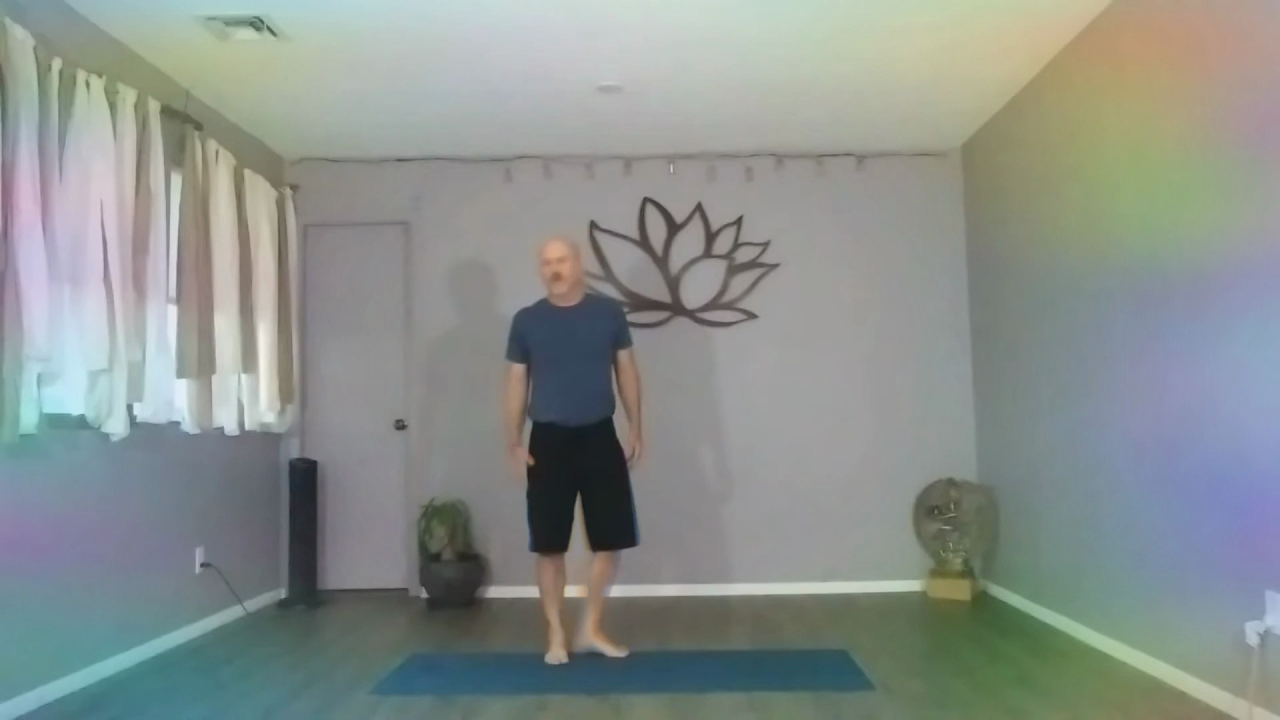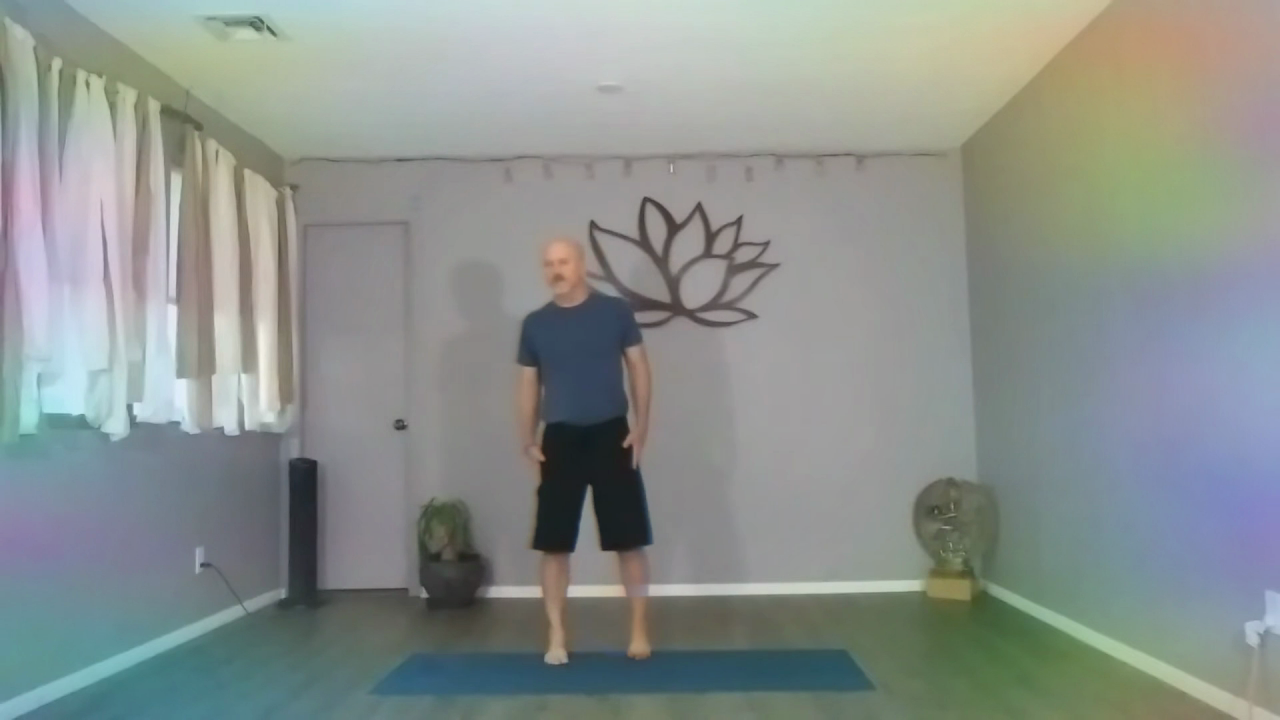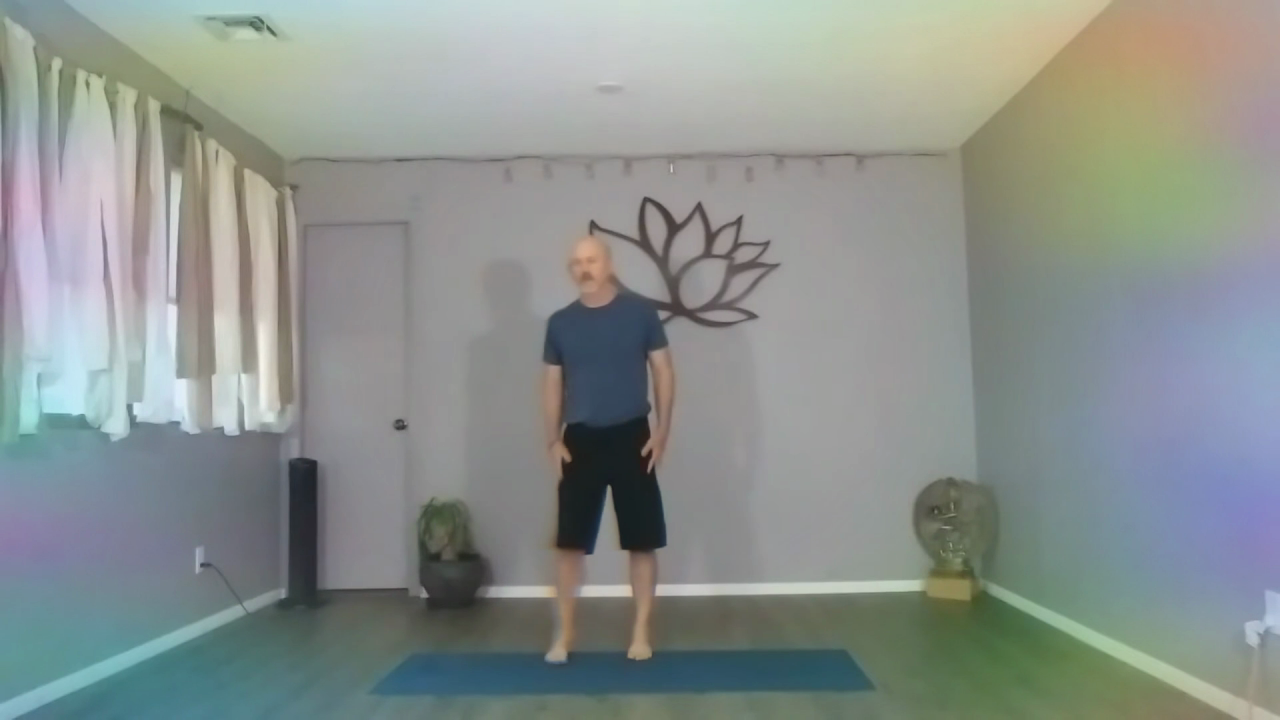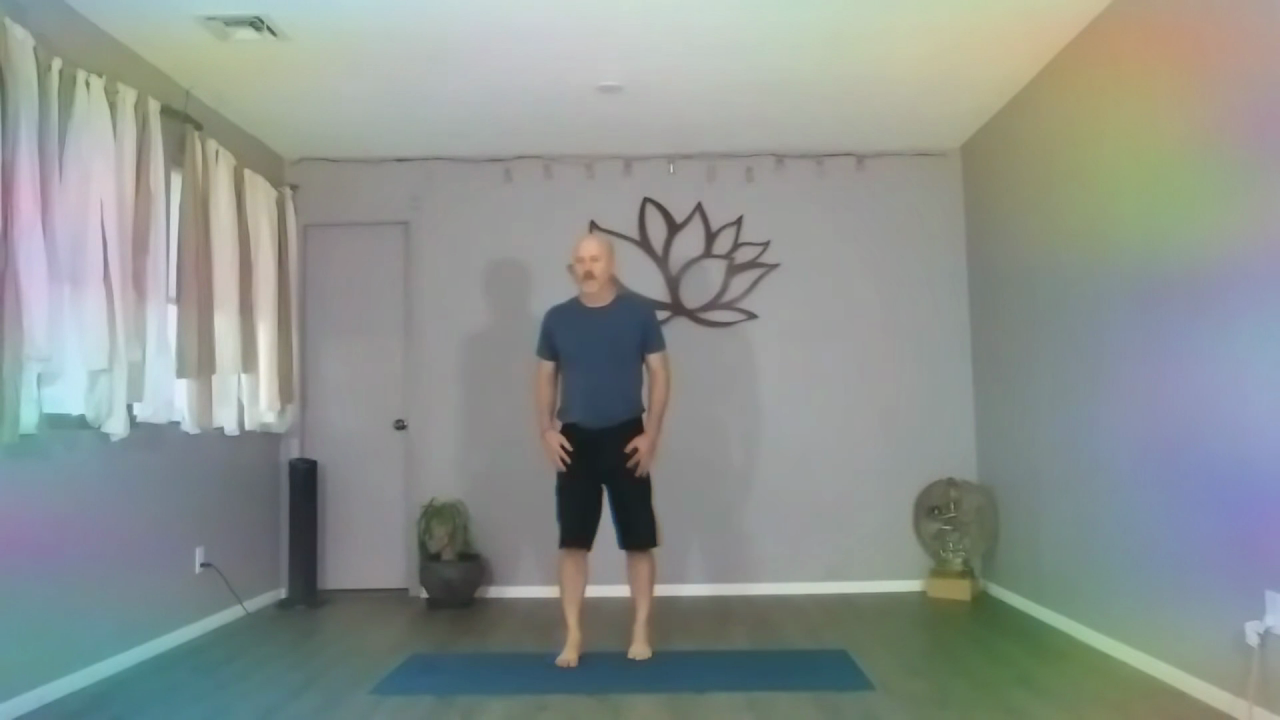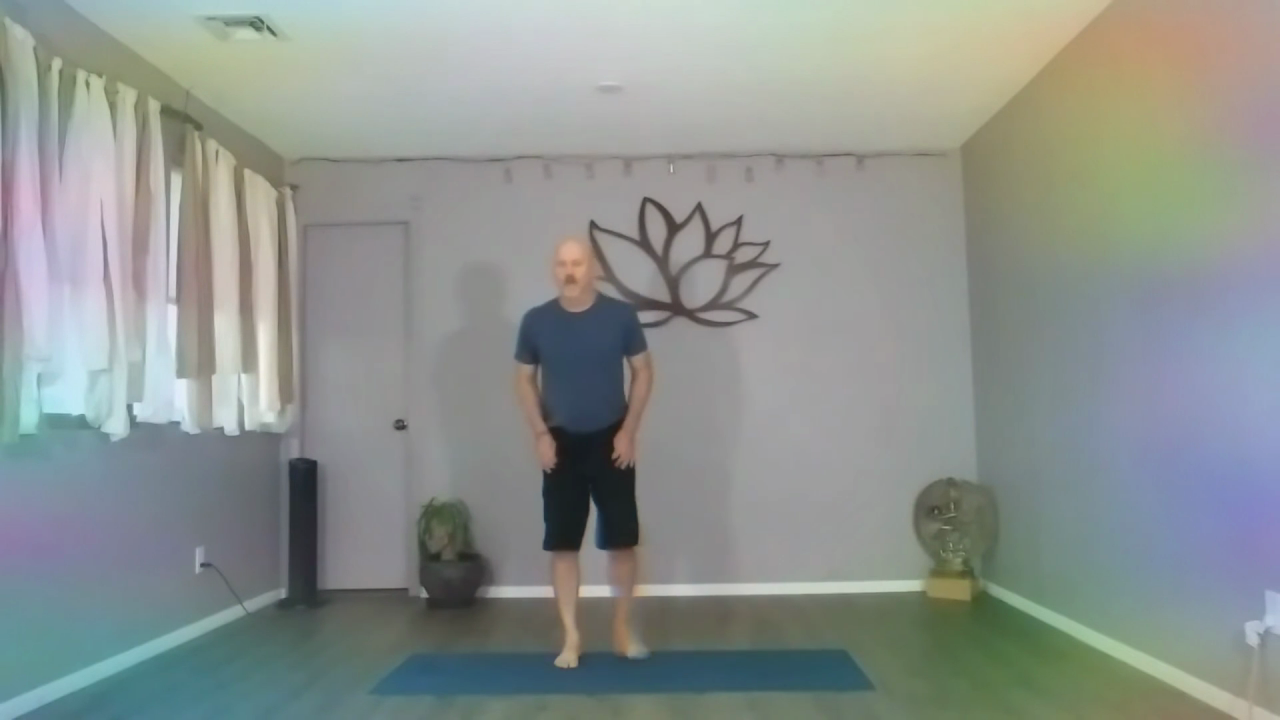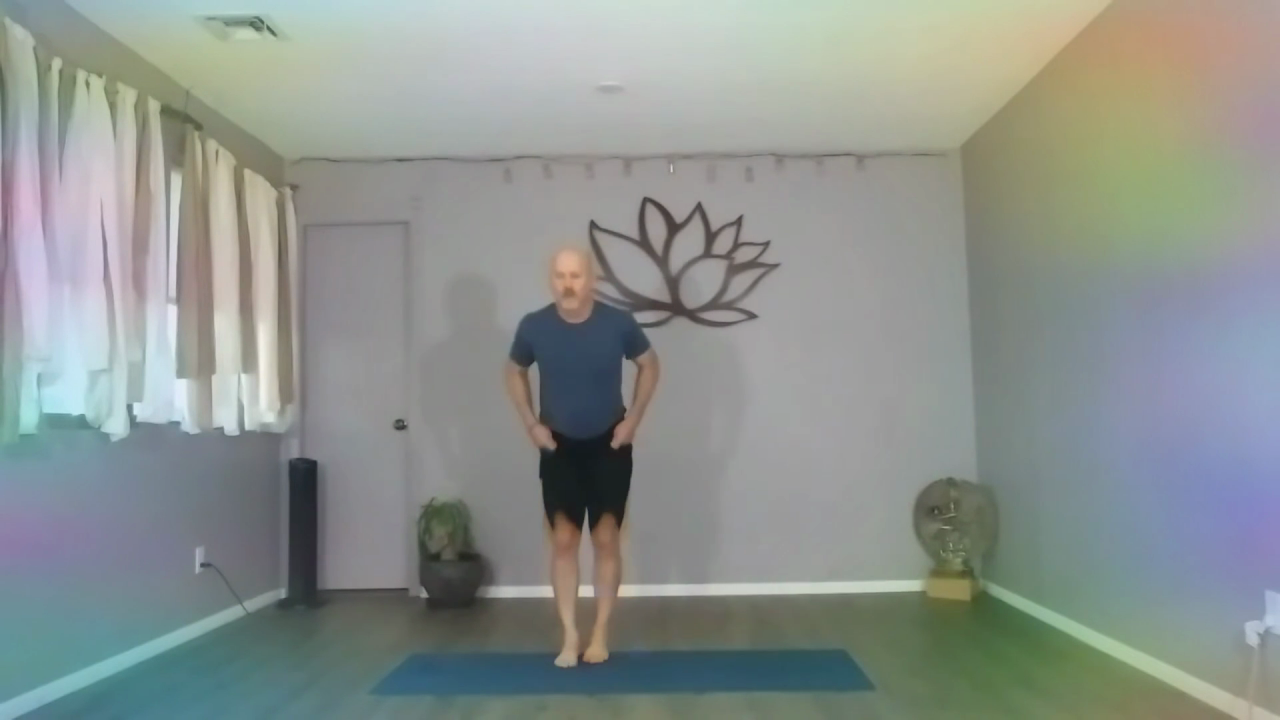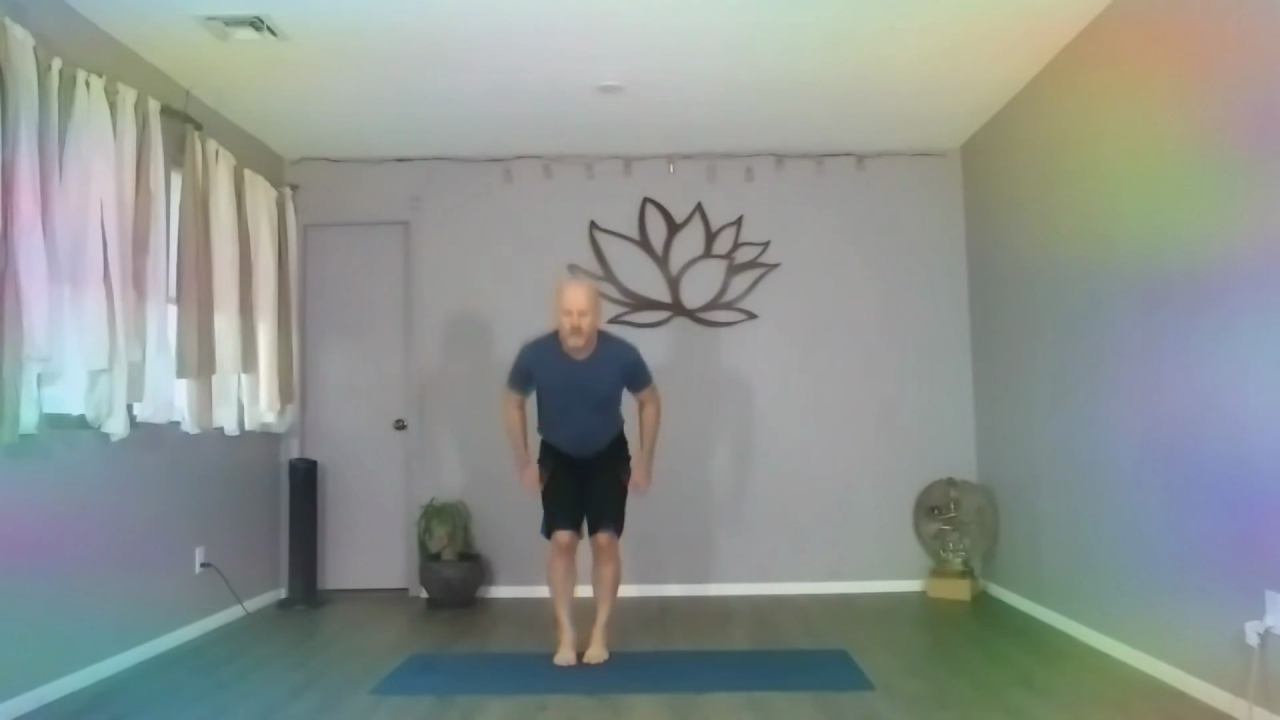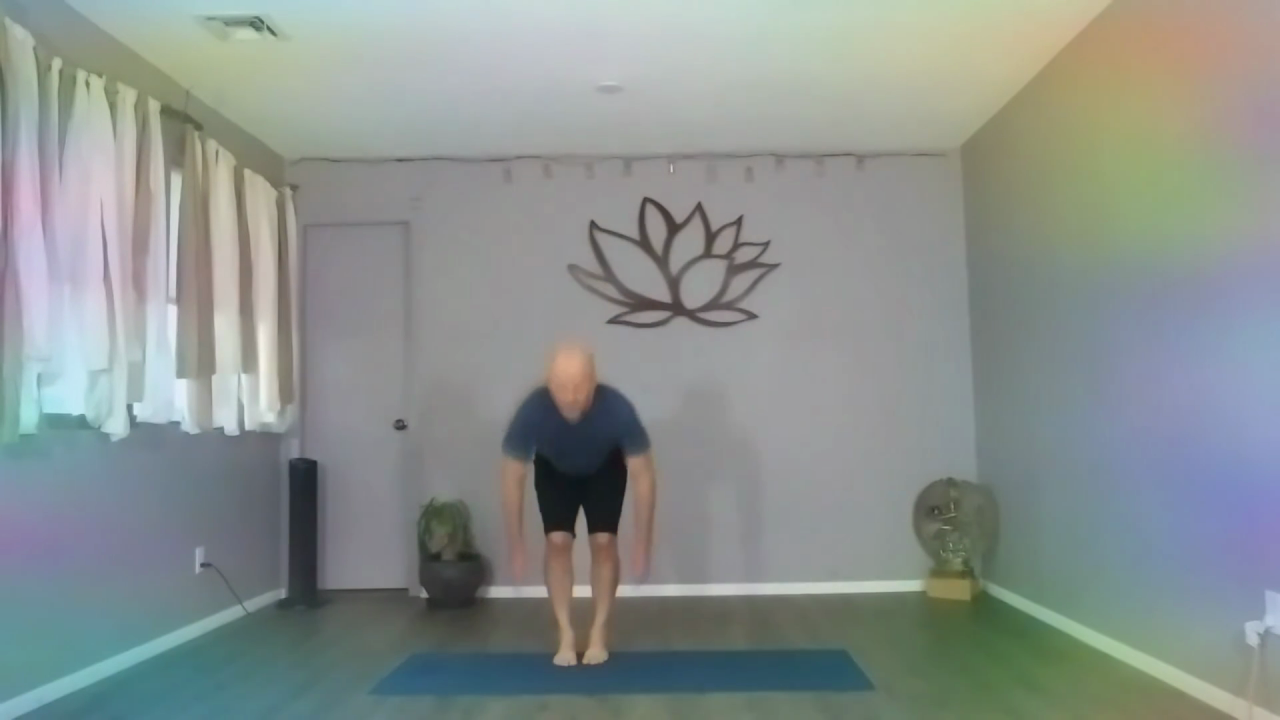
dt=0.3s
person 1, frame 1
left shoulder: (609, 313)
right shoulder: (527, 321)
left elbow: (627, 371)
right elbow: (516, 382)
left wrist: (636, 430)
right wrist: (515, 442)
left hip: (600, 436)
right hip: (549, 439)
left knee: (610, 539)
right knee: (549, 545)
left ankle: (590, 629)
right ankle: (556, 635)
person 1, frame 2
left shoulder: (615, 311)
right shoulder: (535, 324)
left elbow: (638, 367)
right elbow: (528, 384)
left wrist: (640, 425)
right wrist: (529, 441)
left hip: (611, 436)
right hip: (560, 439)
left knee: (629, 539)
right knee: (554, 544)
left ankle: (639, 629)
right ankle: (556, 634)
person 1, frame 3
left shoulder: (641, 312)
right shoulder: (561, 322)
left elbow: (663, 371)
right elbow: (553, 383)
left wrist: (661, 431)
right wrist: (553, 439)
left hip: (631, 437)
right hip: (580, 439)
left knee: (642, 542)
right knee: (570, 541)
left ankle: (641, 631)
right ankle: (564, 632)
person 1, frame 4
left shoulder: (639, 313)
right shoulder: (557, 318)
left elbow: (659, 375)
right elbow: (546, 377)
left wrist: (651, 433)
right wrist: (547, 427)
left hip: (625, 437)
right hip: (576, 440)
left knee: (639, 542)
right knee: (572, 542)
left ankle: (640, 631)
right ankle: (573, 635)
person 1, frame 5
left shoulder: (620, 316)
right shoulder: (536, 321)
left elbow: (643, 372)
right elbow: (525, 379)
left wrist: (629, 429)
right wrist: (539, 432)
left hip: (611, 442)
right hip: (561, 444)
left knee: (620, 541)
right knee: (562, 545)
left ankle: (624, 625)
right ankle: (571, 637)
person 1, frame 6
left shoulder: (619, 323)
right shoulder: (533, 327)
left elbow: (649, 367)
right elbow: (514, 373)
left wrist: (633, 419)
right wrist: (531, 424)
left hip: (609, 443)
right hip: (559, 446)
left knee: (605, 537)
right knee: (563, 538)
left ankle: (600, 633)
right ankle: (570, 636)
person 1, frame 7
left shoulder: (622, 355)
right shoulder: (534, 355)
left elbow: (649, 403)
right elbow: (513, 403)
left wrist: (644, 462)
right wrist: (523, 462)
left hip: (608, 457)
right hip: (557, 459)
left knee: (605, 541)
right knee: (562, 541)
left ankle: (599, 634)
right ankle: (565, 635)
person 1, frame 8
left shoulder: (617, 409)
right shoulder: (531, 412)
left elbow: (643, 474)
right elbow: (512, 477)
left wrist: (644, 542)
right wrist: (515, 547)
left hip: (605, 468)
right hip: (553, 471)
left knee: (603, 543)
right knee: (557, 543)
left ankle: (598, 634)
right ankle: (565, 636)
